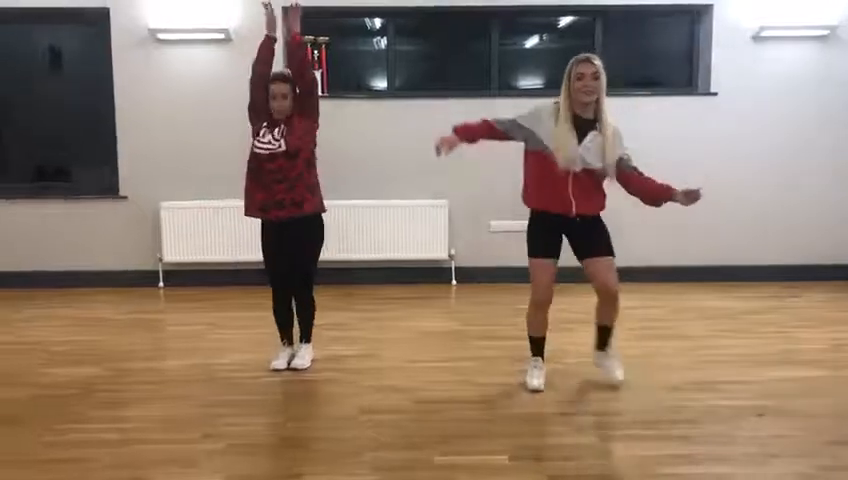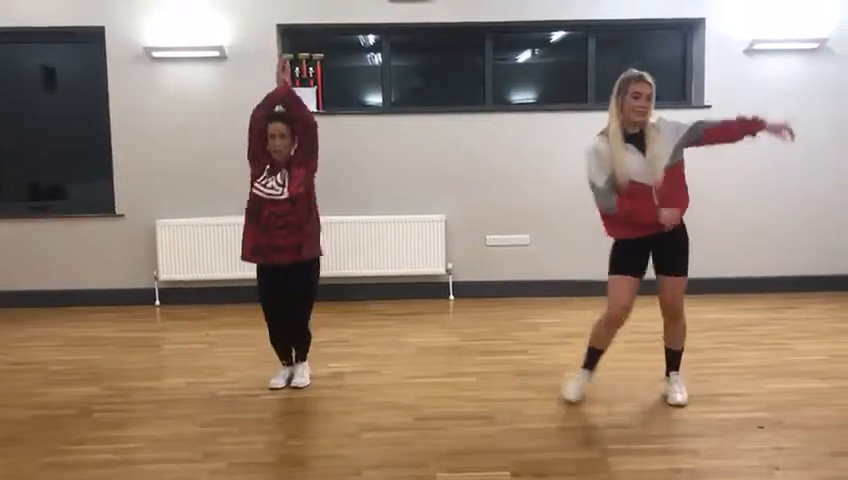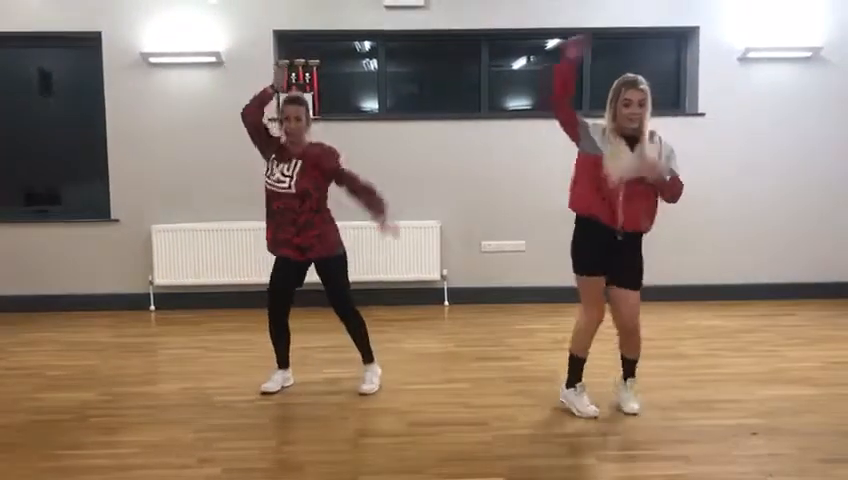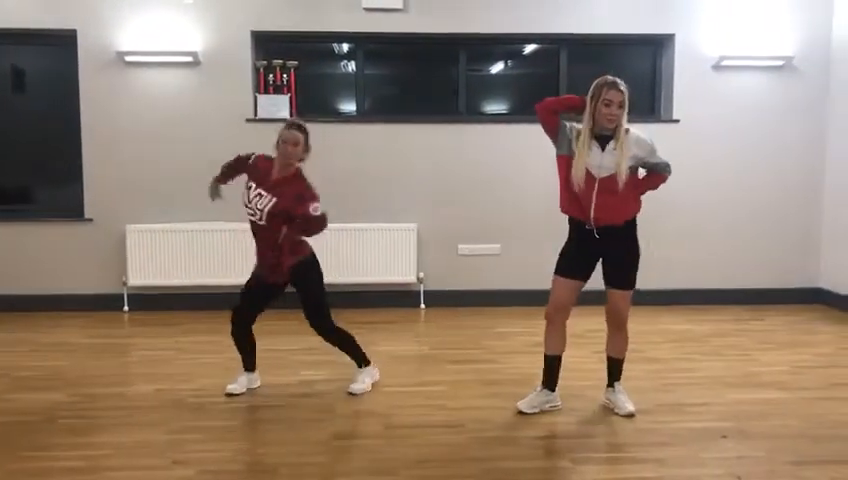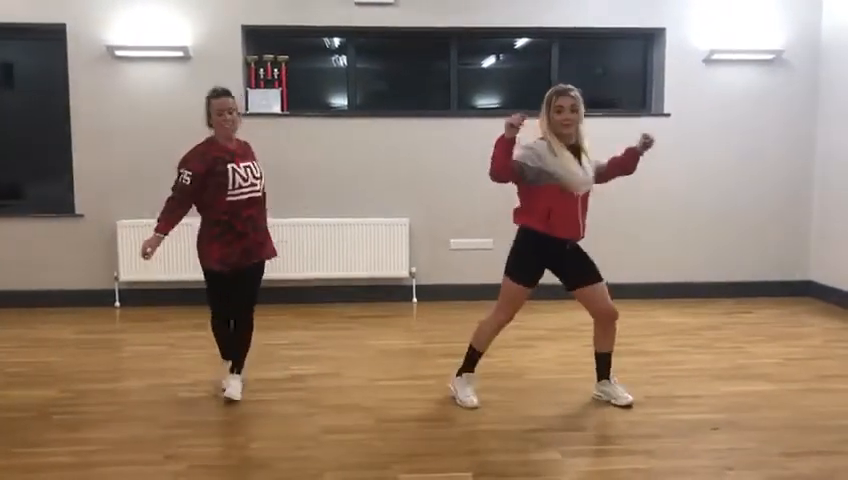
dt=1s
person 1, frame 1
left shoulder: (610, 132)
right shoulder: (544, 117)
left elbow: (631, 177)
right elbow: (499, 128)
left wrist: (671, 195)
right wrist: (459, 134)
left hip: (587, 220)
right hip: (545, 217)
left knee: (609, 289)
right knee: (541, 296)
left ankle: (604, 351)
right ankle: (537, 361)
person 1, frame 2
left shoulder: (665, 131)
right shoulder: (601, 147)
left elbow: (712, 130)
right elbow: (605, 201)
left wrist: (763, 125)
right wrist: (654, 214)
left hip: (671, 232)
right hip: (630, 237)
left knee: (673, 309)
right knee: (616, 312)
left ankle: (673, 375)
right ankle: (586, 371)
person 1, frame 3
left shoulder: (658, 147)
right shoulder: (592, 135)
left elbow: (674, 190)
right elbow: (560, 101)
left wrist: (663, 180)
right wrist: (570, 61)
left hip: (628, 240)
right hip: (590, 234)
left knee: (628, 321)
right knee: (592, 312)
left ankle: (627, 383)
right ankle: (573, 387)
person 1, frame 4
left shoulder: (636, 142)
right shoulder: (571, 139)
left elbow: (662, 170)
right elbow: (543, 108)
left wrist: (636, 191)
right wrist: (582, 104)
left hip: (620, 236)
right hip: (581, 234)
left knee: (618, 319)
right knee: (555, 313)
left ankle: (614, 389)
right ankle: (548, 391)
person 1, frame 5
left shoulder: (582, 156)
right shoulder: (538, 153)
left elbow: (602, 172)
right elbow: (500, 172)
left wrist: (634, 153)
right wrist: (507, 137)
left hip: (569, 247)
right hip: (533, 244)
left knee: (607, 314)
right knee: (501, 315)
left ankle: (605, 382)
right ankle: (463, 377)
person 2, frame 1
left shoulder: (306, 120)
right shoulder: (260, 121)
left elbow: (307, 79)
right elbow: (256, 79)
left wrist: (294, 34)
right wrist: (270, 35)
left hip: (306, 218)
right hip: (272, 220)
left knee: (303, 287)
right knee: (280, 287)
left ankle: (305, 345)
right ankle: (285, 345)
person 2, frame 2
left shoulder: (304, 163)
right shoulder: (259, 162)
left elbow: (308, 124)
right elbow: (256, 123)
left wrist: (287, 88)
right wrist: (278, 90)
left hip: (302, 257)
right hip: (267, 258)
left knee: (298, 319)
right knee: (275, 320)
left ankle: (302, 363)
right ankle: (285, 364)
person 2, frame 3
left shoulder: (322, 154)
right shoulder: (273, 149)
left elbow: (353, 184)
right elbow: (249, 118)
left wrist: (378, 210)
right wrist: (271, 89)
left hip: (325, 247)
right hip: (288, 248)
left knee: (344, 308)
right knee: (276, 312)
left ankle: (371, 367)
right ankle: (283, 371)
person 2, frame 4
left shoulder: (300, 188)
right shoulder: (259, 165)
left elbow: (316, 223)
right elbow: (240, 162)
left wrist: (288, 231)
right wrist: (217, 181)
left hip: (299, 264)
right hip: (268, 263)
left knee: (322, 324)
right knee: (240, 317)
left ankle: (366, 369)
right ankle: (249, 374)
person 2, frame 5
left shoulder: (246, 149)
right shoulder: (200, 156)
right elbow: (180, 197)
right wrist: (158, 234)
left hip: (254, 245)
right hip: (218, 249)
left knee: (244, 313)
right knee: (222, 312)
left ankle: (234, 375)
right ankle: (227, 360)
